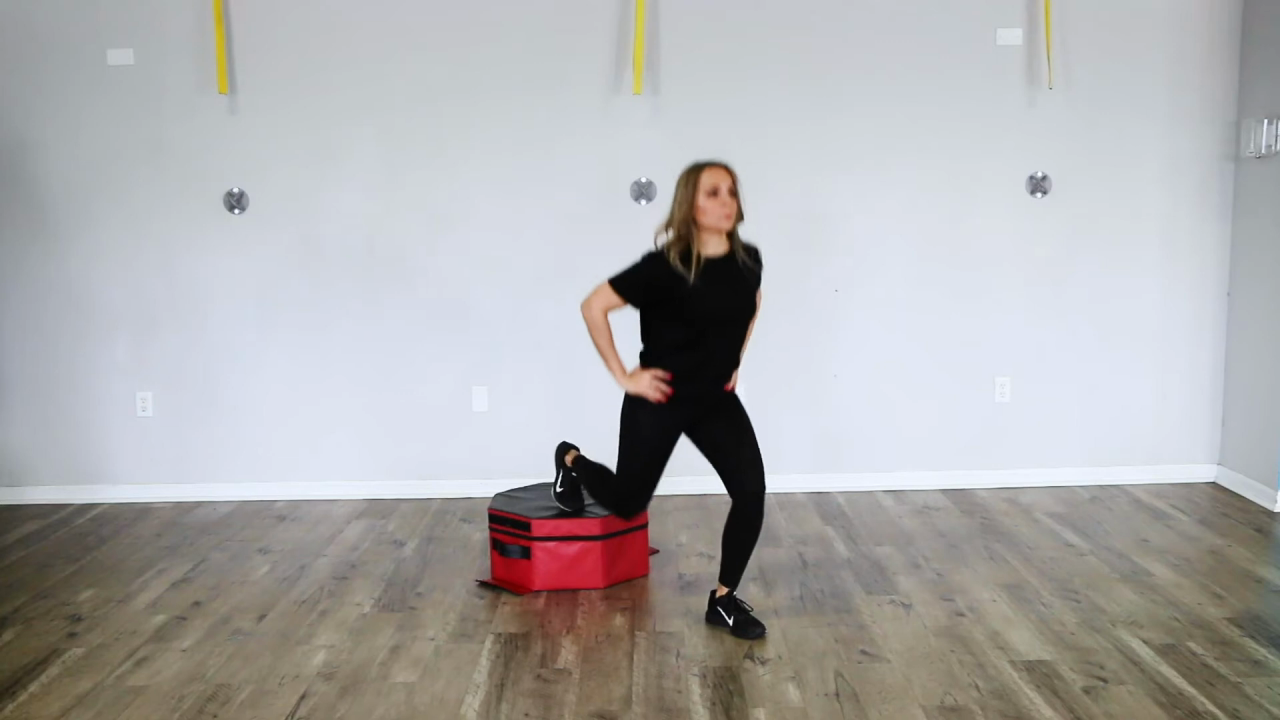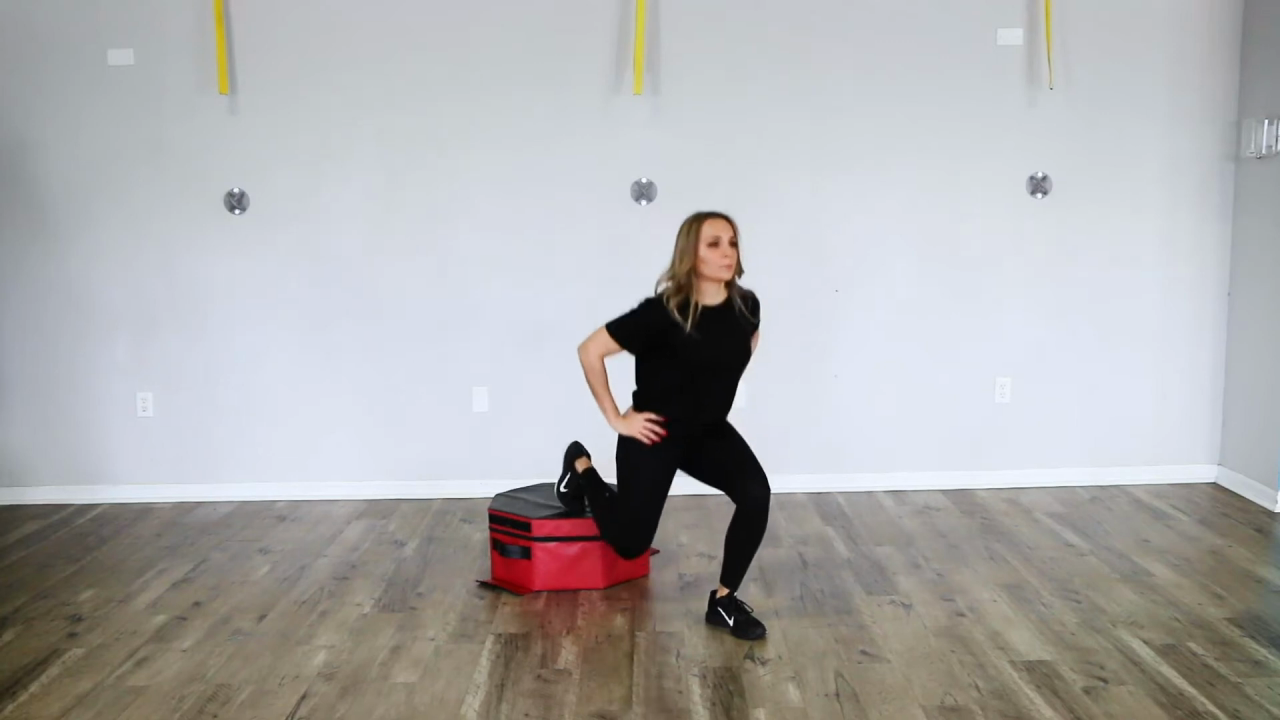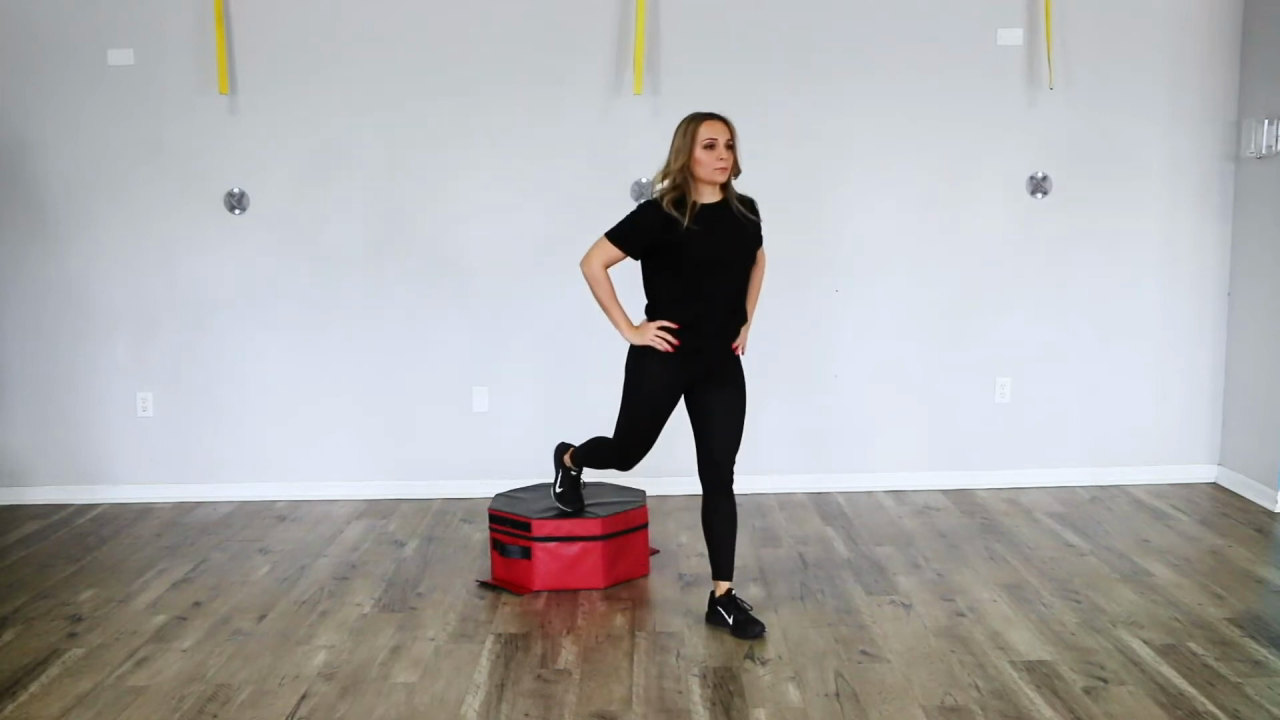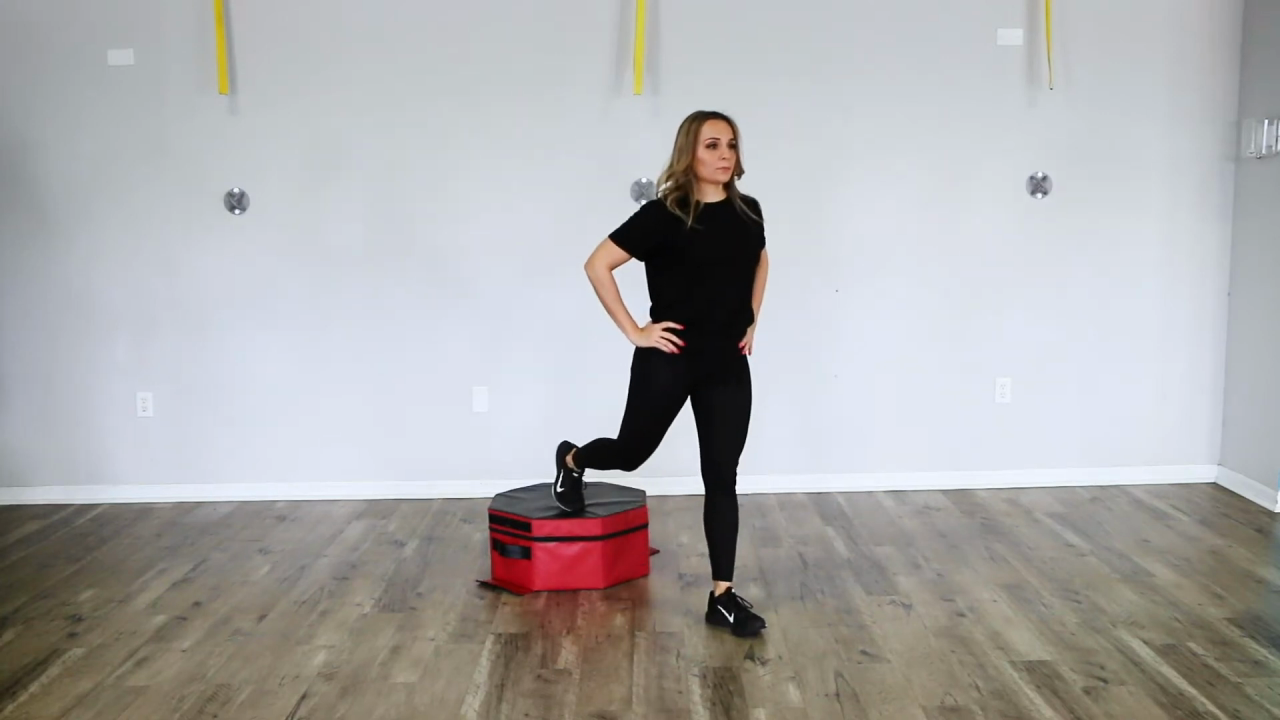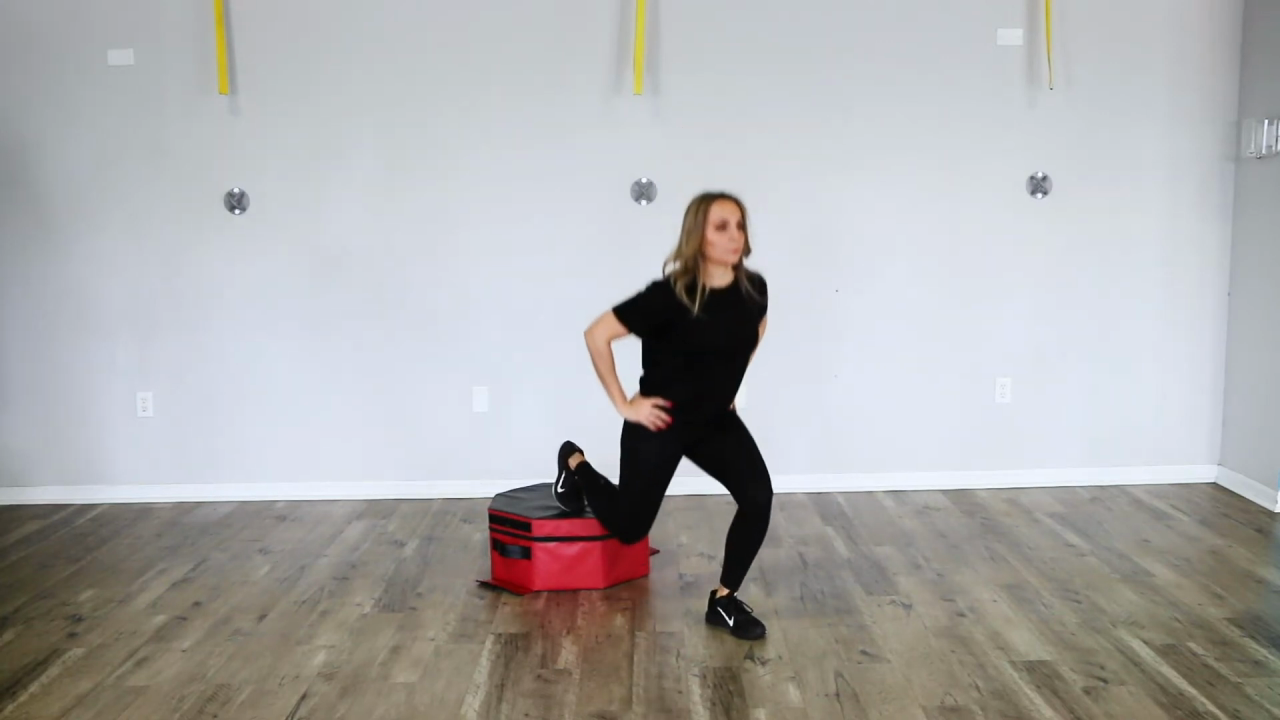
dt=0.5s
person 1, frame 1
left shoulder: (748, 260)
right shoulder: (665, 266)
right elbow: (594, 306)
right wrist: (623, 376)
left hip: (716, 401)
right hip: (660, 402)
left knee: (751, 491)
right knee: (628, 502)
left ankle: (724, 598)
right ankle: (571, 463)
person 1, frame 2
left shoulder: (746, 306)
right shoulder: (663, 313)
right elbow: (590, 350)
right wrist: (616, 418)
left hip: (710, 432)
right hip: (653, 436)
left knee: (756, 495)
right knee: (631, 542)
left ankle: (724, 601)
right ankle: (579, 466)
person 1, frame 3
left shoulder: (745, 212)
right shoulder: (660, 214)
right elbow: (593, 263)
left wrist: (745, 322)
right wrist: (628, 330)
left hip: (721, 362)
right hip: (663, 358)
left knee: (719, 477)
right knee: (627, 452)
left ankle: (723, 597)
right ankle: (568, 461)
person 1, frame 4
left shoulder: (748, 212)
right shoulder: (665, 215)
right elbow: (597, 265)
left wrist: (752, 322)
right wrist: (634, 332)
left hip: (728, 363)
right hip: (669, 359)
left knee: (722, 477)
right knee: (632, 453)
left ankle: (723, 597)
right ankle: (570, 462)
person 1, frame 5
left shoulder: (753, 289)
right shoulder: (669, 296)
right elbow: (597, 335)
right wrist: (623, 404)
left hip: (716, 422)
right hip: (660, 426)
left knee: (758, 496)
right knee: (629, 527)
left ankle: (724, 599)
right ankle: (575, 465)
